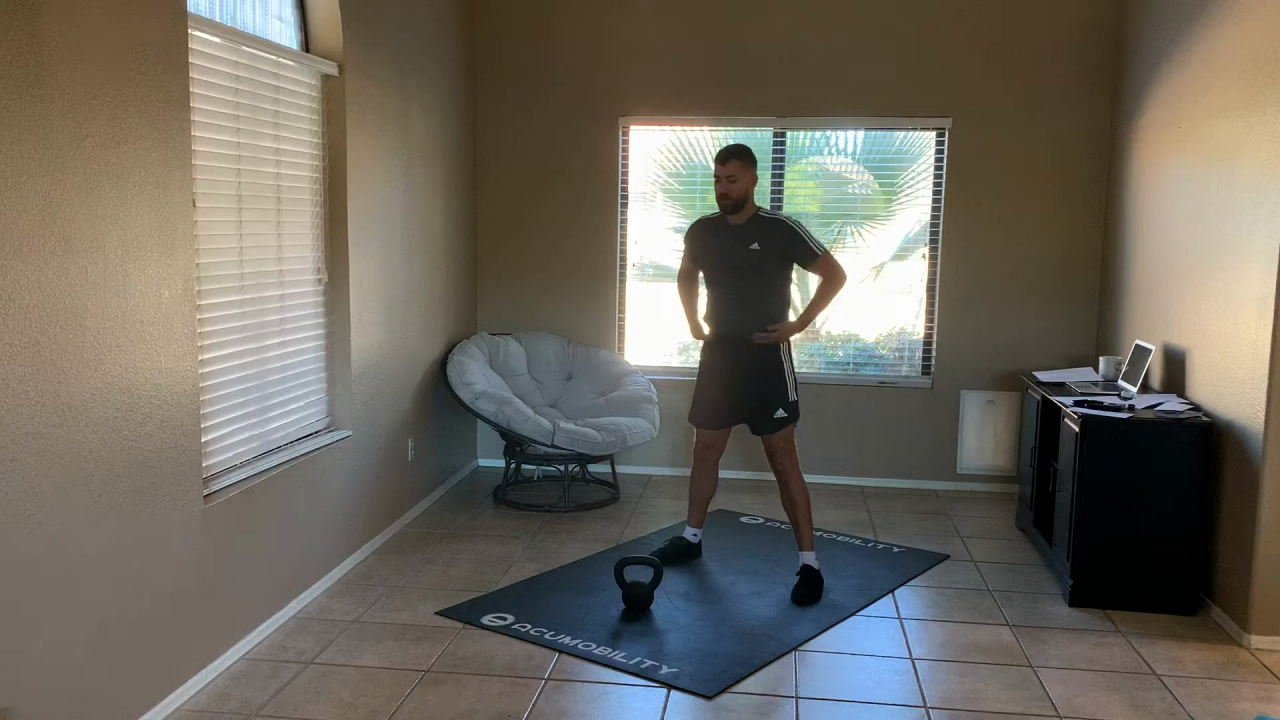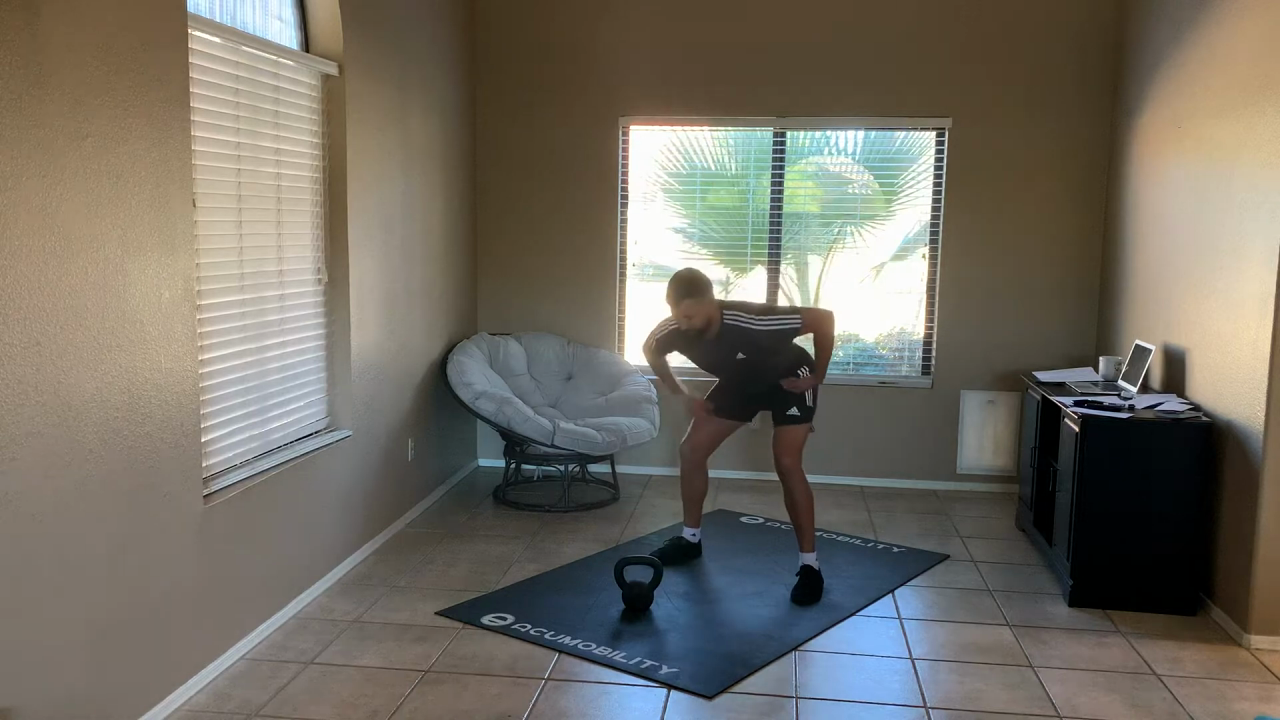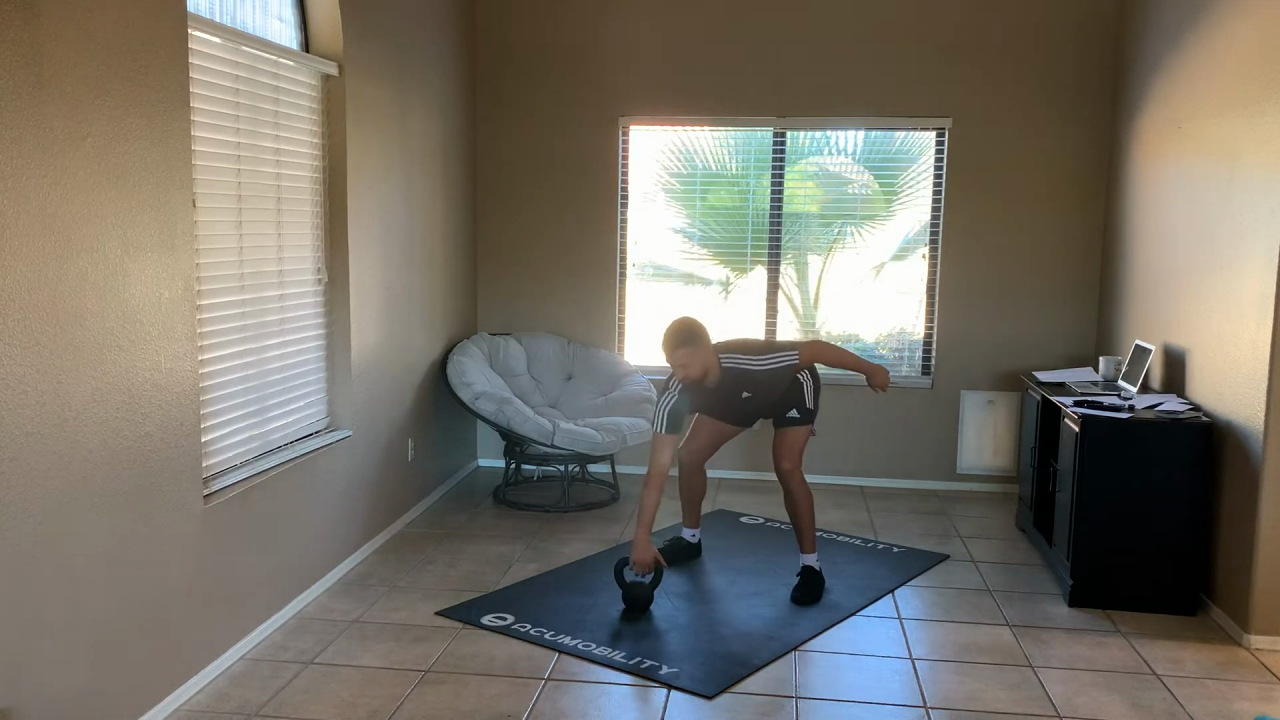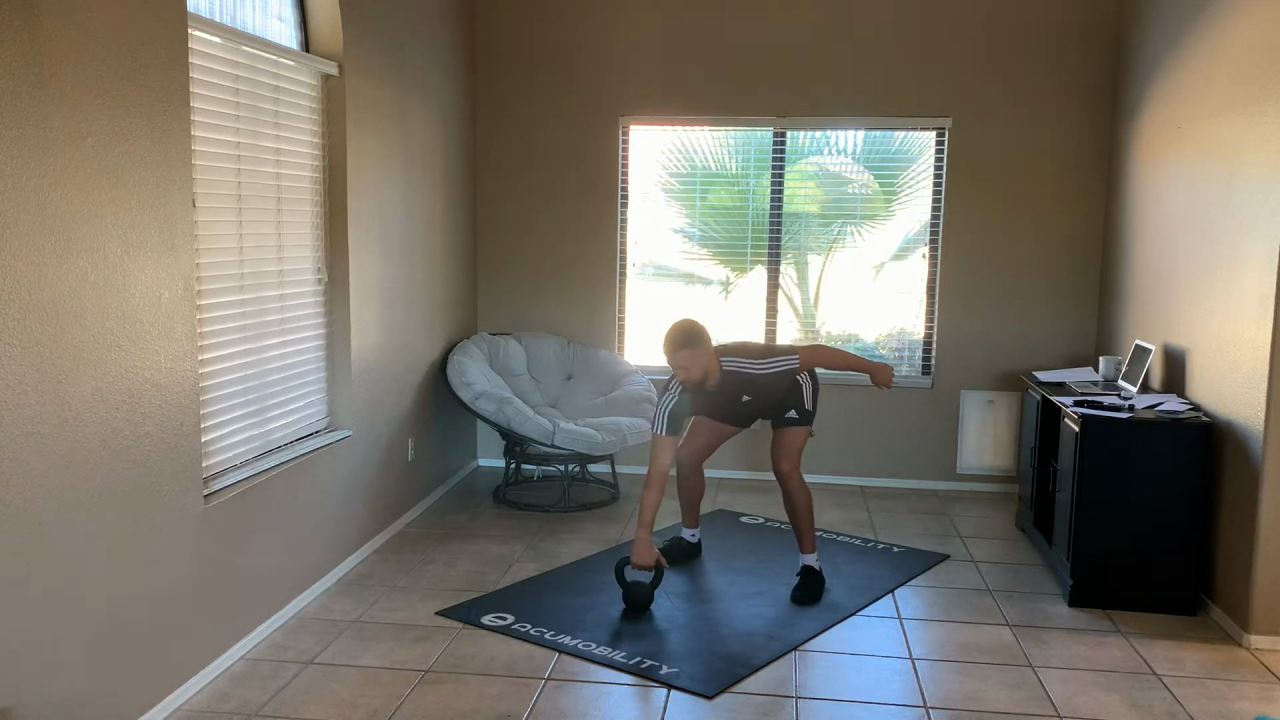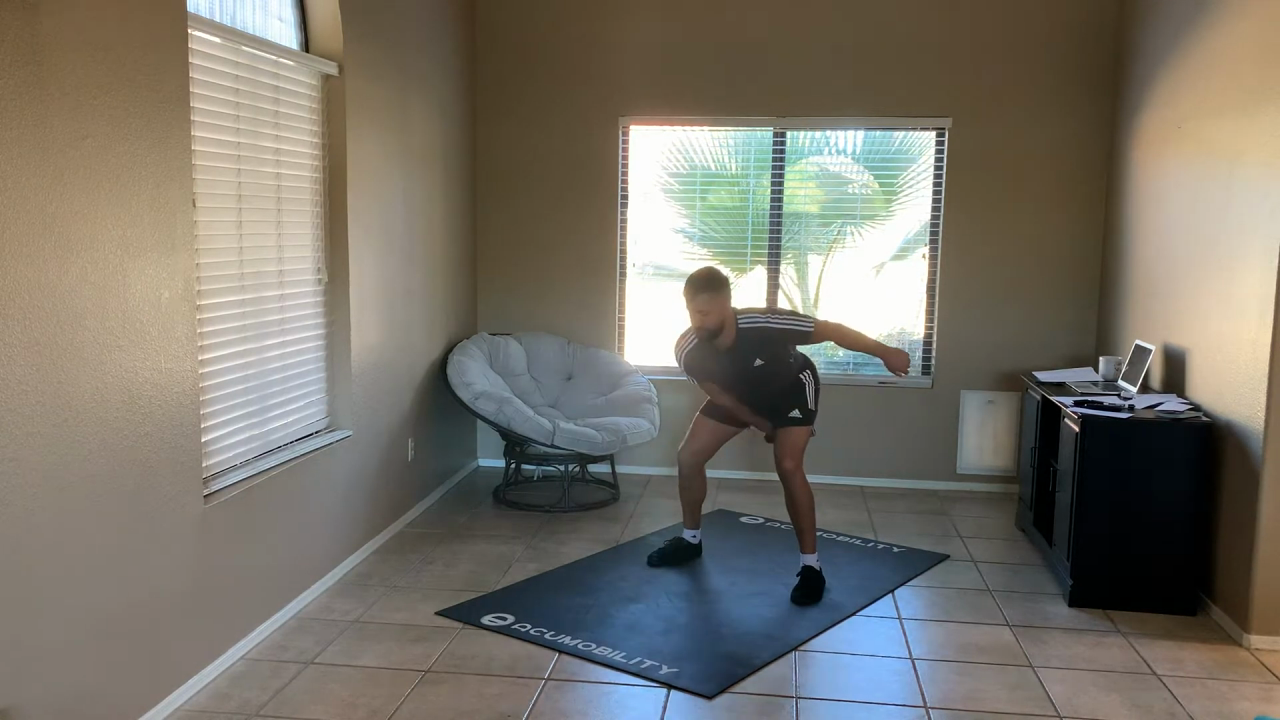
dt=0.7s
person 1, frame 1
left shoulder: (780, 230)
right shoulder: (701, 232)
left elbow: (835, 275)
right elbow: (687, 276)
left wrist: (799, 324)
right wrist: (693, 322)
left hip: (766, 357)
right hip: (717, 355)
left knee: (782, 460)
right knee: (706, 452)
left ankle: (809, 563)
right ankle: (691, 537)
person 1, frame 2
left shoulder: (753, 322)
right shoulder: (674, 331)
left elbow: (824, 318)
right elbow: (650, 350)
left wrist: (816, 376)
right wrist: (682, 394)
left hip: (788, 380)
right hip: (738, 384)
left knee: (786, 464)
right knee: (691, 450)
left ankle: (810, 565)
right ankle: (690, 538)
person 1, frame 3
left shoulder: (750, 360)
right shoulder: (675, 395)
left elbow: (816, 349)
right elbow: (658, 468)
left wrist: (869, 369)
right wrist: (642, 538)
left hip: (792, 388)
left knee: (786, 468)
right knee: (689, 456)
left ankle: (811, 567)
right ankle: (690, 539)
person 1, frame 4
left shoulder: (751, 364)
right shoulder: (675, 397)
left elbow: (815, 353)
right elbow: (658, 469)
left wrist: (873, 368)
right wrist: (642, 537)
left hip: (789, 389)
left knee: (785, 468)
right knee: (686, 457)
left ankle: (810, 566)
right ankle: (690, 539)
person 1, frame 5
left shoulder: (767, 326)
right shoulder: (689, 350)
left elbow: (833, 331)
right elbow: (720, 396)
left wrist: (886, 353)
right wrist: (762, 426)
left hip: (792, 387)
right hip: (739, 395)
left knee: (788, 465)
right knee: (689, 456)
left ankle: (811, 567)
right ankle: (690, 539)
